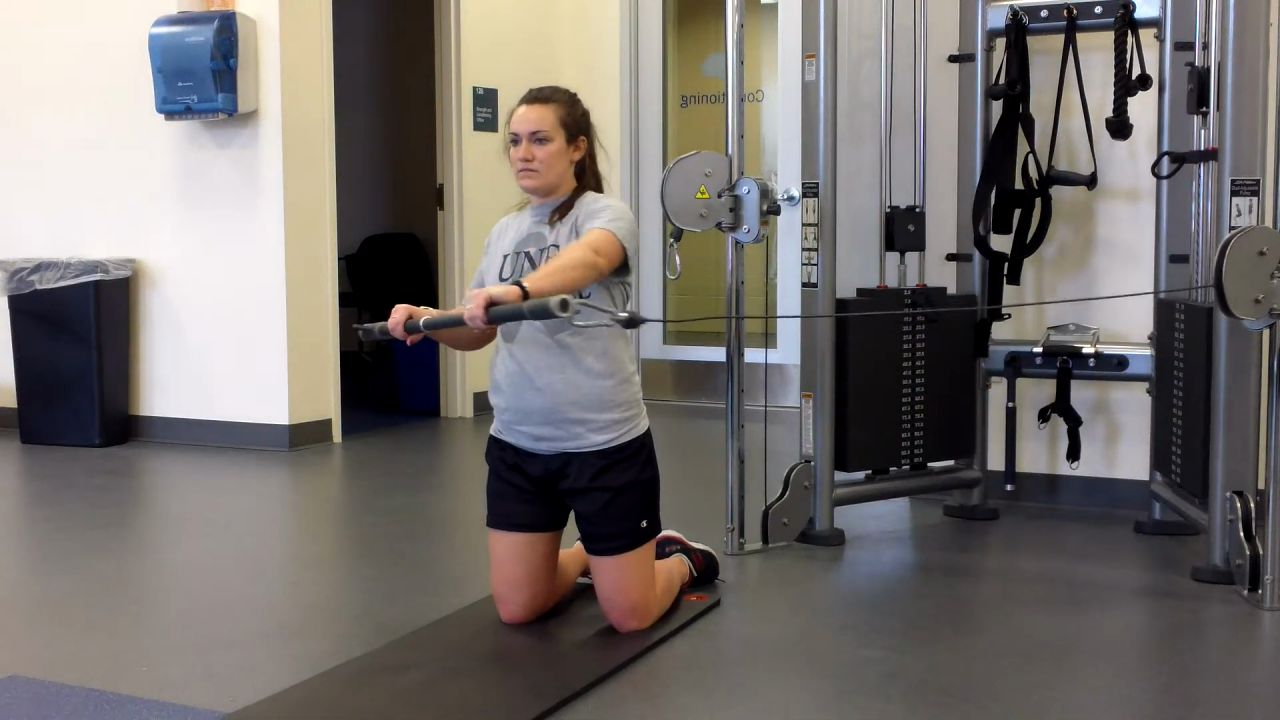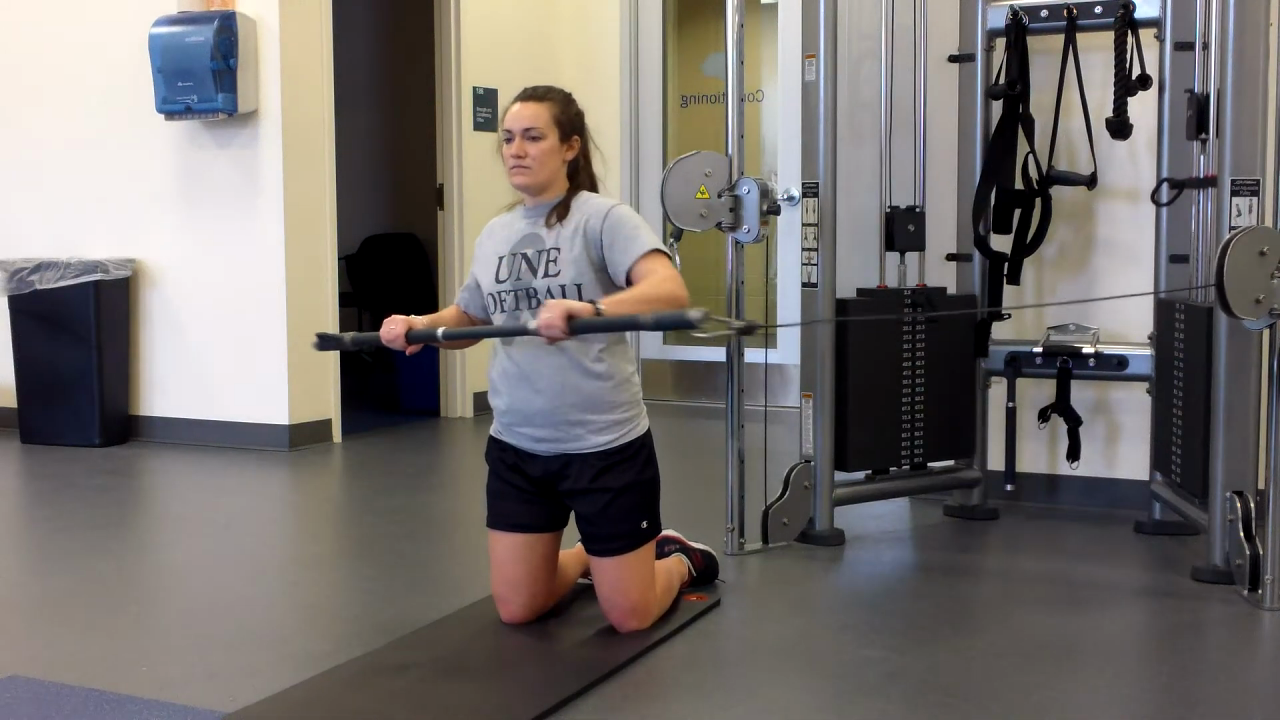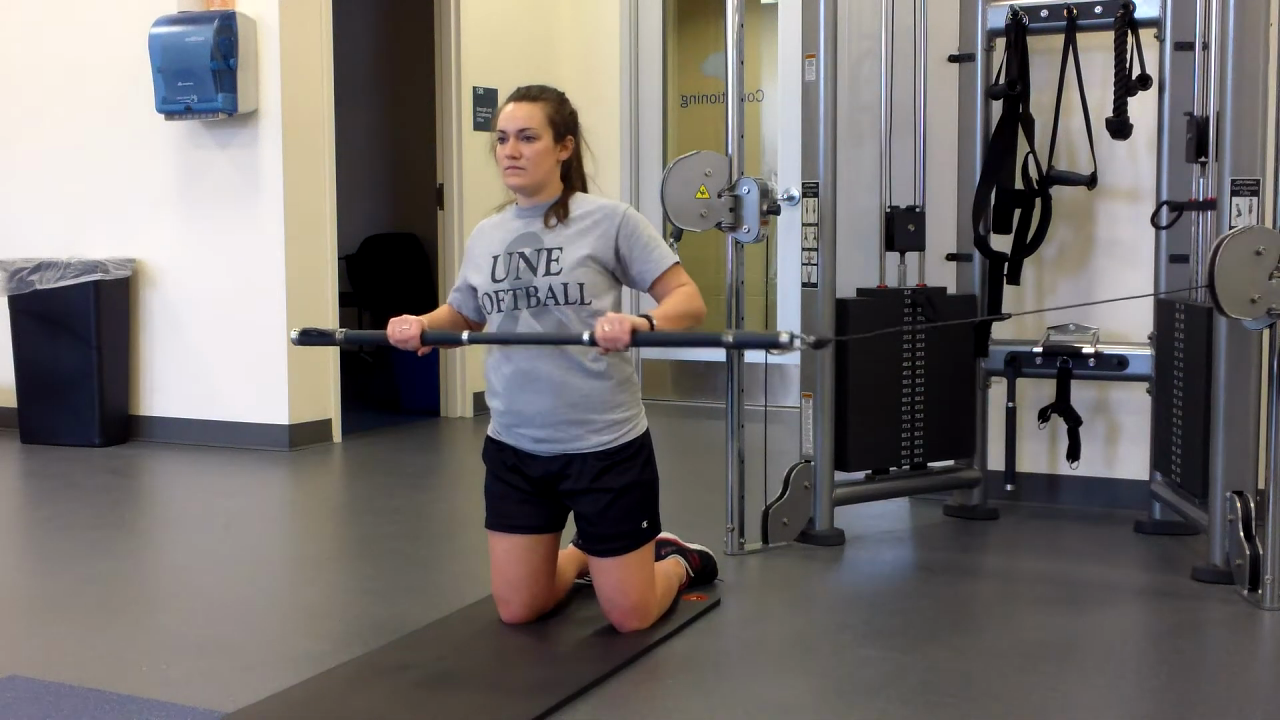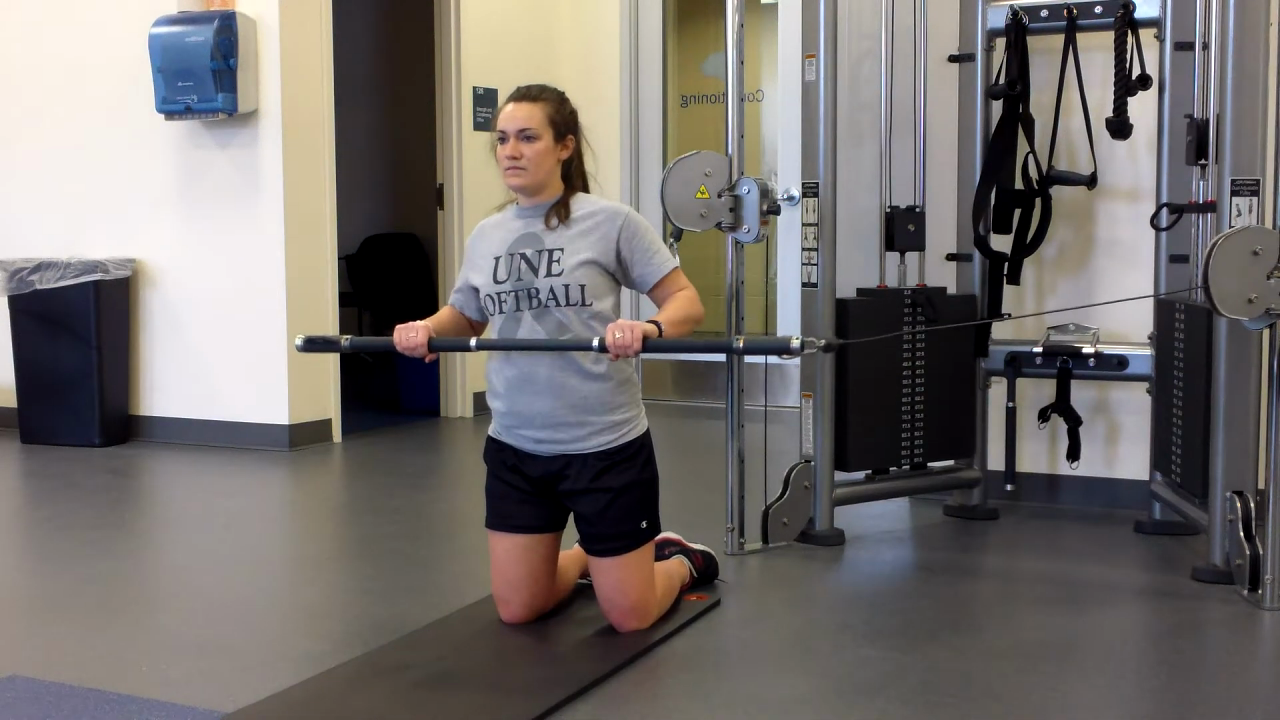
dt=0.3s
person 1, frame 1
left shoulder: (602, 213)
right shoulder: (503, 231)
left elbow: (588, 257)
right elbow: (476, 330)
left wrist: (517, 290)
right wrist: (423, 318)
left hip: (604, 442)
right hip: (517, 445)
left knee: (630, 616)
right knee: (516, 609)
left ankle: (680, 560)
right ankle: (586, 556)
person 1, frame 2
left shoulder: (604, 218)
right shoulder: (494, 234)
left elbow: (669, 290)
right elbow: (467, 320)
left wrist: (589, 309)
right wrist: (418, 325)
left hip: (605, 443)
right hip: (517, 447)
left knee: (630, 616)
right knee: (517, 610)
left ankle: (680, 559)
right ankle: (587, 556)
person 1, frame 3
left shoulder: (610, 221)
right shoulder: (485, 235)
left elbow: (688, 299)
right elbow: (461, 317)
left wrist: (640, 324)
right wrist: (419, 324)
left hip: (605, 444)
right hip: (515, 447)
left knee: (631, 616)
right knee: (517, 611)
left ankle: (678, 560)
right ankle: (584, 555)
person 1, frame 4
left shoulder: (610, 222)
right shoulder: (485, 235)
left elbow: (686, 302)
right elbow: (464, 319)
left wrist: (649, 330)
right wrist: (426, 329)
left hip: (604, 445)
right hip: (515, 448)
left knee: (630, 615)
right knee: (517, 611)
left ankle: (680, 559)
right ankle: (588, 556)
